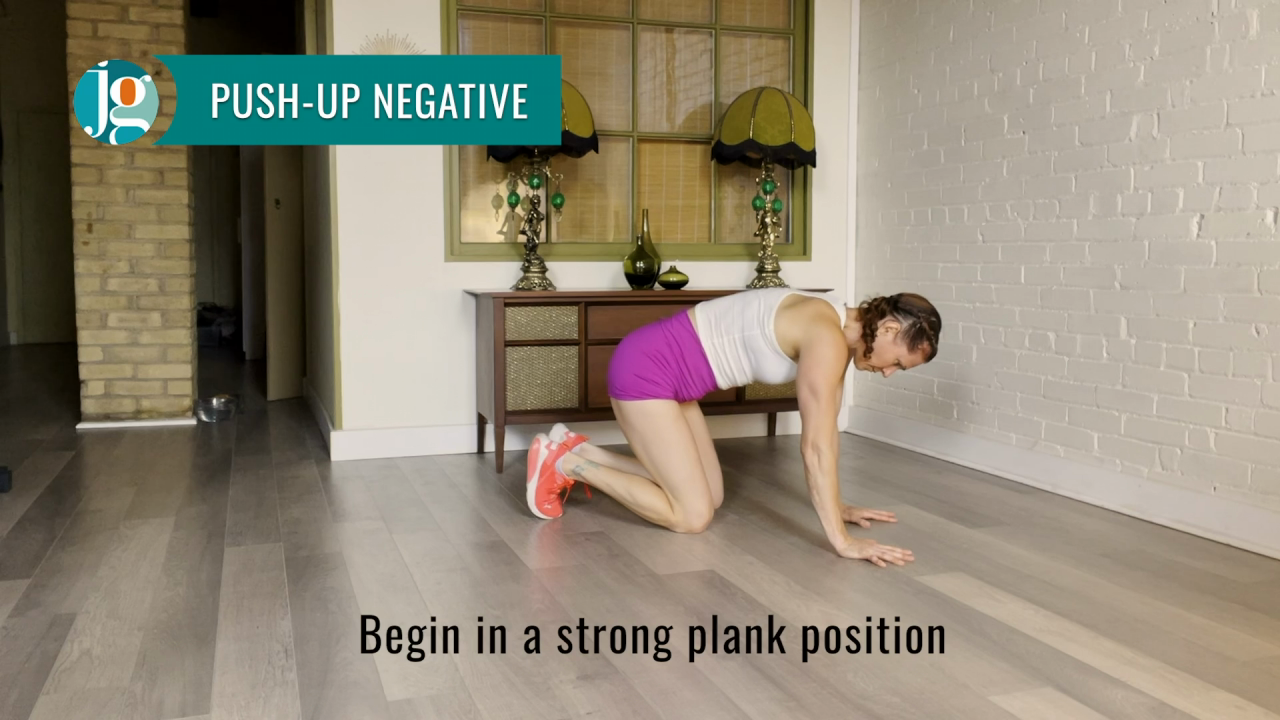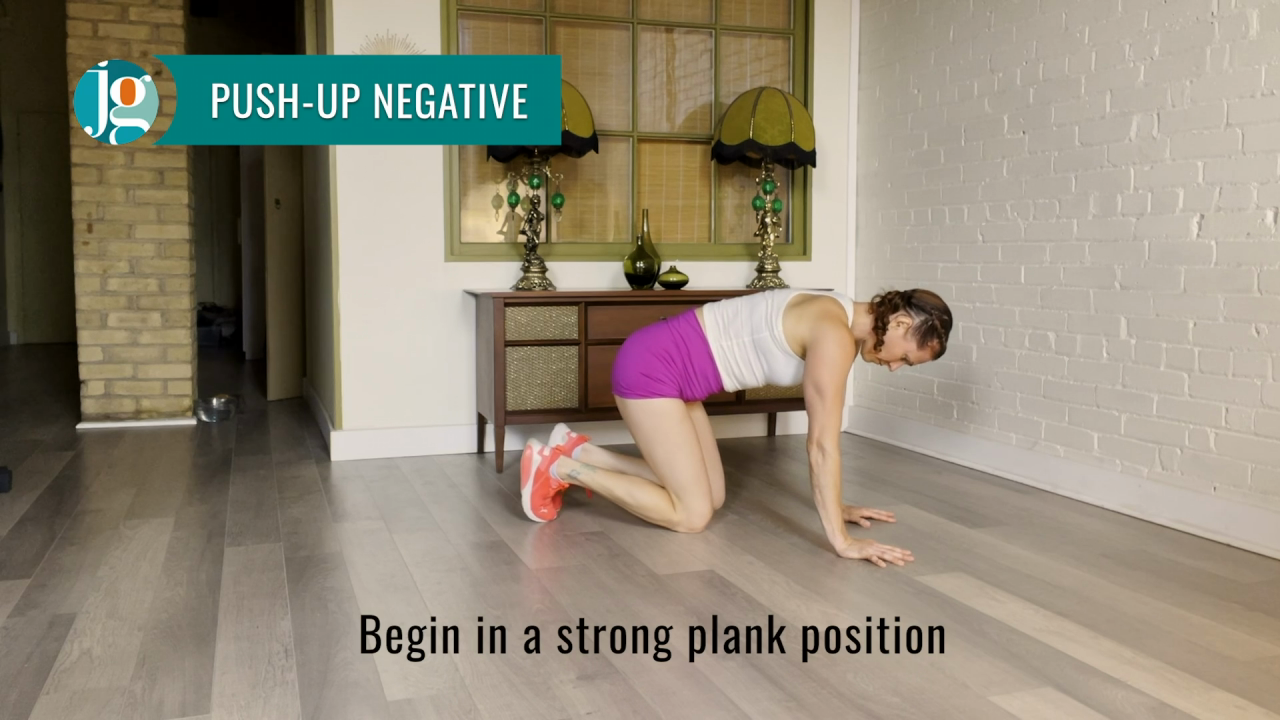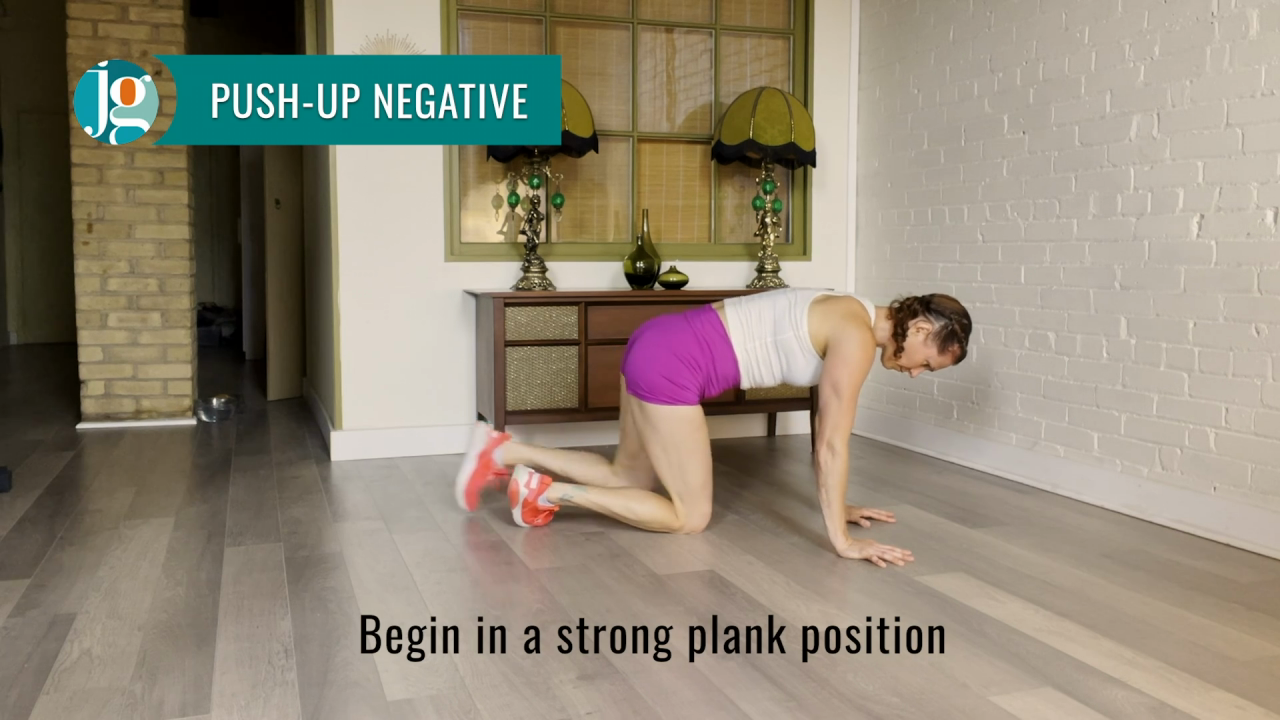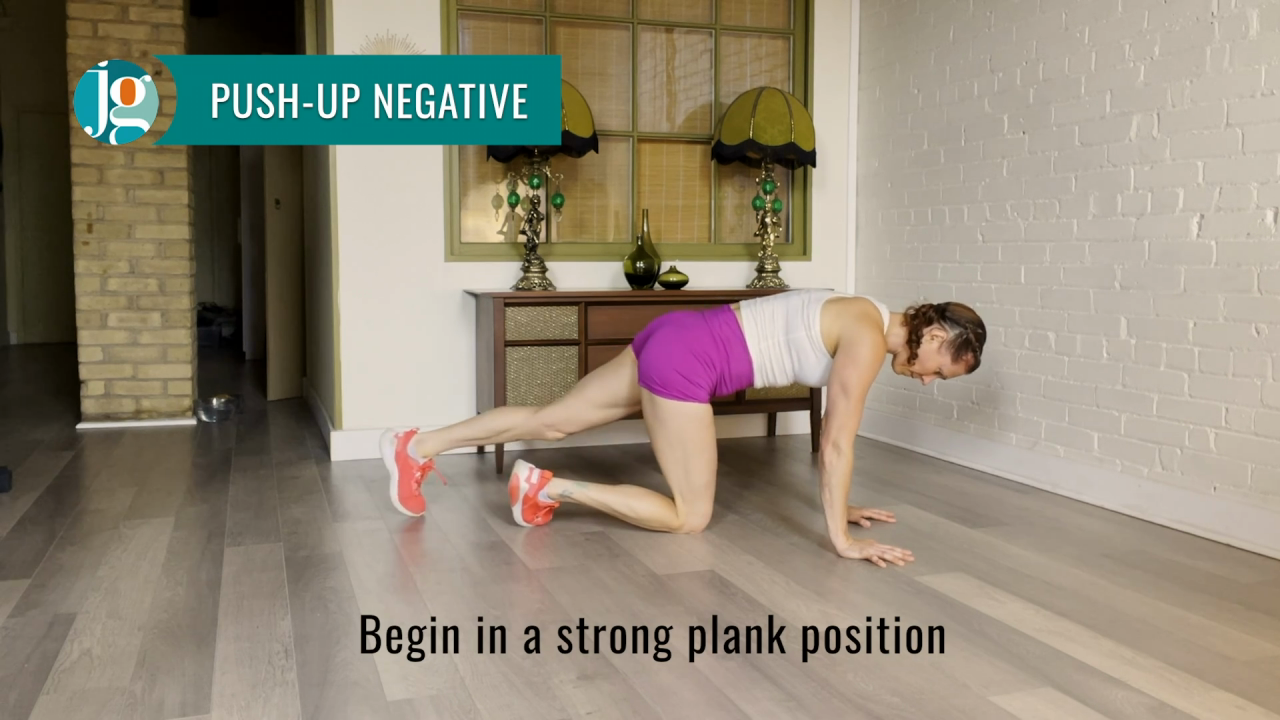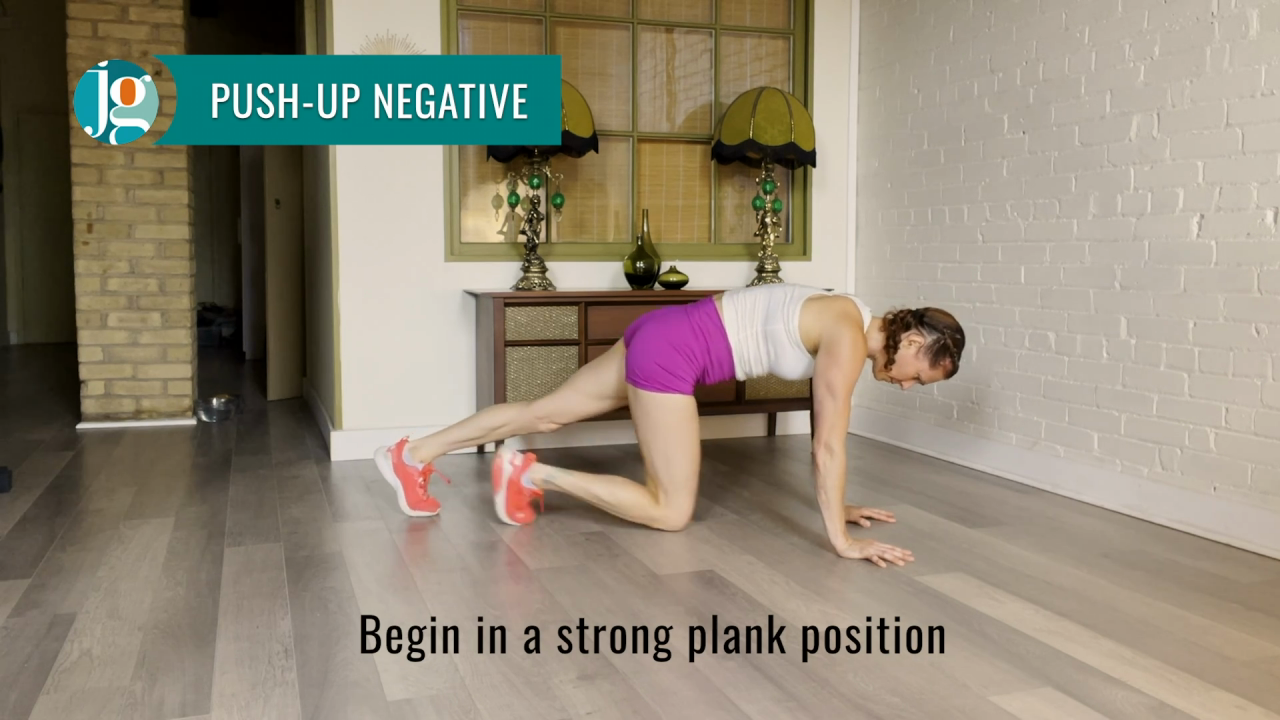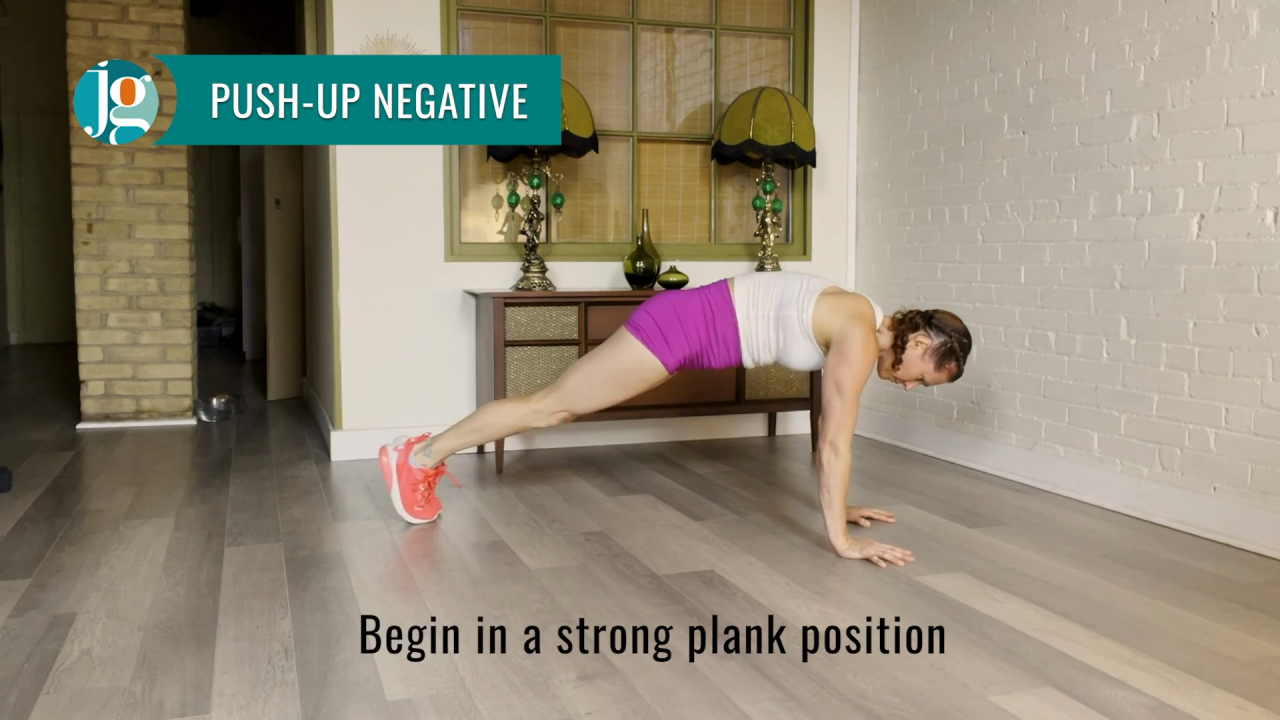
dt=0.5s
person 1, frame 1
left shoulder: (841, 331)
right shoulder: (827, 338)
left elbow: (827, 428)
right elbow: (816, 446)
left wrist: (838, 506)
right wrist: (842, 541)
left hip: (662, 369)
right hip: (643, 370)
left knee: (708, 496)
right knee: (692, 516)
left ankle: (575, 449)
right ankle: (564, 464)
person 1, frame 2
left shoulder: (842, 326)
right shoulder: (835, 334)
left elbow: (827, 433)
right elbow: (822, 444)
left wrist: (836, 506)
right wrist: (841, 540)
left hip: (665, 366)
right hip: (649, 368)
left knee: (710, 496)
right knee: (692, 515)
left ankle: (579, 451)
right ankle: (558, 468)
person 1, frame 3
left shoulder: (849, 322)
right shoulder: (857, 334)
left elbow: (826, 430)
right elbow: (832, 445)
left wrist: (838, 507)
right wrist: (842, 539)
left hip: (659, 347)
right hip: (671, 365)
left knee: (629, 483)
right knee: (691, 517)
left ankle: (503, 451)
right ankle: (545, 491)
person 1, frame 4
left shoulder: (859, 324)
right shoulder: (870, 337)
left elbow: (833, 433)
right elbow: (837, 443)
left wrist: (840, 506)
right wrist: (841, 538)
left hip: (673, 340)
right hip: (685, 361)
left knee: (550, 421)
right knee: (690, 517)
left ankle: (415, 447)
right ankle: (548, 488)
person 1, frame 5
left shoulder: (850, 324)
right shoulder: (848, 337)
left elbow: (826, 434)
right elbow: (828, 444)
left wrist: (839, 505)
right wrist: (841, 538)
left hip: (662, 336)
right hip: (672, 351)
left knee: (543, 413)
right knee: (672, 513)
left ankle: (412, 456)
right ankle: (531, 475)
person 1, frame 6
left shoulder: (858, 325)
right shoulder: (861, 335)
left elbow: (829, 430)
right elbow: (834, 441)
left wrist: (839, 505)
right wrist: (840, 539)
left hip: (683, 323)
right hip: (678, 327)
left knee: (559, 407)
right knee: (549, 406)
left ankle: (429, 452)
right ankle: (417, 458)
